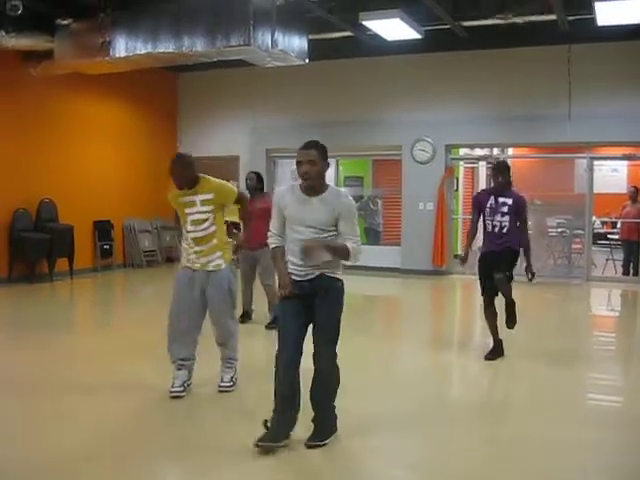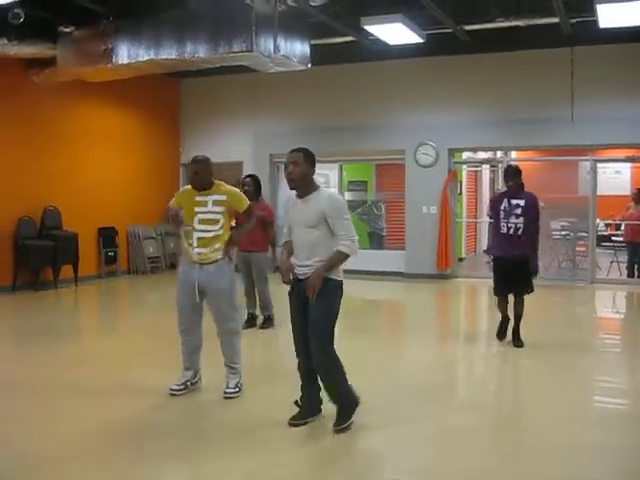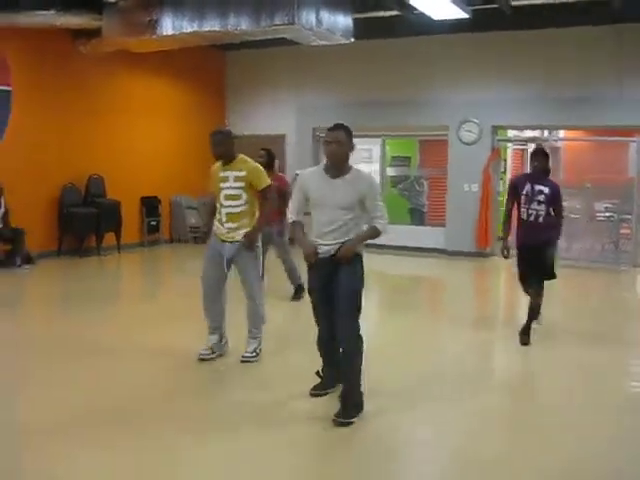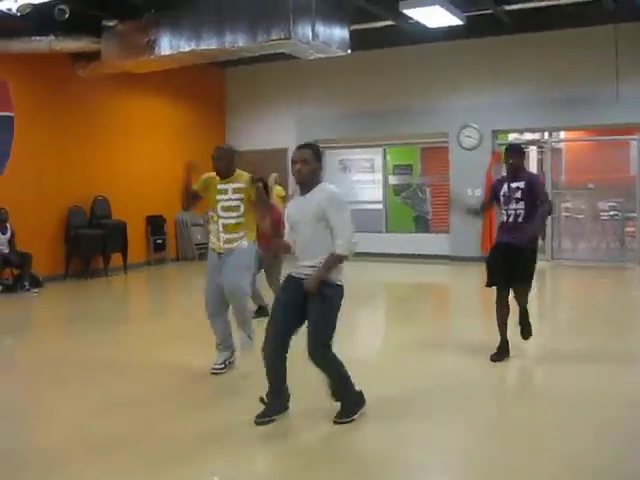
dt=0.7s
person 1, frame 1
left shoulder: (342, 201)
right shoulder: (283, 196)
left elbow: (352, 249)
right elbow: (275, 237)
left wrist: (324, 245)
right wrist: (281, 273)
left hip: (328, 285)
right hip: (293, 284)
left knee: (324, 357)
right knee: (287, 355)
left ankle: (325, 424)
right ankle: (280, 427)
person 1, frame 2
left shoulder: (330, 200)
right shoulder: (290, 203)
left elbow: (349, 243)
left wrist: (320, 272)
right wrist: (286, 259)
left hip: (325, 284)
right hip: (299, 283)
left knee: (321, 349)
right knee: (303, 349)
left ankle: (347, 404)
right ankle: (310, 403)
person 1, frame 3
left shoulder: (365, 182)
right shoulder: (306, 178)
left elbow: (380, 222)
right elbow: (294, 213)
left wrist: (356, 242)
right wrist: (304, 242)
left hip: (348, 260)
right hip: (318, 260)
left knee: (347, 328)
right knee: (325, 327)
left ankle: (352, 400)
right ankle: (332, 375)
person 1, frame 4
left shoulder: (331, 197)
right shoulder: (292, 205)
left elbow: (345, 244)
left wrist: (319, 273)
right wrist: (284, 245)
left hip: (326, 283)
right hip: (295, 280)
left knee: (317, 350)
right knee: (273, 344)
left ankle: (351, 400)
right ankle: (276, 401)
person 2, frame 1
left shoulder: (217, 187)
right shoulder: (174, 195)
left elbow: (245, 202)
left wrist: (242, 234)
right wrist: (187, 245)
left hip: (218, 265)
right hip: (188, 267)
left knee: (224, 319)
right knee: (182, 321)
left ankle: (228, 369)
right ankle: (182, 371)
person 2, frame 2
left shoulder: (230, 193)
right shoulder: (184, 194)
left elbow: (251, 216)
right elbow: (168, 214)
left wrist: (239, 235)
right wrist: (173, 216)
left hip: (218, 265)
right hip: (189, 264)
left knee: (227, 321)
right knee: (188, 322)
left ankle: (233, 374)
right ankle: (190, 373)
person 2, frame 3
left shoulder: (251, 168)
right shoulder: (215, 170)
left elbow: (268, 201)
left wrist: (256, 231)
right wrist: (208, 227)
left hip: (245, 240)
right hip: (218, 239)
left knee: (253, 292)
right knee: (210, 288)
left ankle: (254, 340)
right ankle: (216, 338)
person 2, frame 4
left shoulder: (248, 182)
right shoulder: (207, 180)
left elbow: (266, 208)
right elbow: (188, 204)
right wrist: (187, 179)
left hip: (242, 247)
right hip: (216, 251)
left knee: (235, 290)
right knee: (213, 305)
left ankle: (245, 329)
right ankle: (226, 351)
person 3, frame 1
left shoulder: (517, 200)
right shoulder: (480, 197)
left elbow: (524, 231)
right elbow: (474, 224)
left wrist: (528, 262)
right wrist: (466, 249)
left hip: (509, 248)
right hip: (488, 250)
left knee: (500, 277)
right knee: (487, 299)
left ankle: (510, 303)
right ankle: (497, 344)
person 3, frame 2
left shoulder: (530, 200)
right shoulder: (496, 200)
left elbow: (534, 231)
left wrist: (534, 259)
right wrist: (492, 251)
left hip: (522, 256)
right hip: (500, 255)
left knee: (519, 295)
right knee: (501, 294)
left ankle: (516, 331)
right ankle: (504, 320)
person 3, frame 3
left shoulder: (553, 188)
right shoulder: (517, 182)
left elbow: (558, 219)
right elbow: (508, 212)
left wrist: (554, 245)
right wrist: (505, 239)
left hip: (544, 242)
right hip: (523, 241)
left knee: (537, 285)
right knee: (527, 285)
left ankle: (527, 328)
right ankle: (535, 306)
person 3, frame 4
left shoulder: (533, 181)
right shoulder: (498, 184)
left elbow: (546, 206)
right elbow: (483, 210)
left wrist: (535, 230)
right wrist: (466, 210)
left hip: (525, 242)
right hip: (503, 243)
left knee: (519, 289)
right knee: (501, 292)
left ankle: (523, 312)
right ankle: (503, 344)
person 4, frame 1
left shoulder: (268, 201)
left hip: (264, 249)
right hip: (246, 249)
left knee: (268, 284)
right knee: (246, 283)
left ankle: (275, 316)
right ankle: (246, 311)
person 4, frame 2
left shoulder: (265, 208)
left elbow: (271, 233)
left wrist: (274, 255)
left hip: (259, 253)
right hip: (241, 252)
left knee: (261, 287)
right knee: (248, 287)
left ankle: (268, 316)
right ankle: (251, 315)
person 4, frame 3
left shoulder: (280, 179)
left elbow: (287, 202)
left wrist: (282, 222)
left hip: (276, 225)
left knee: (285, 256)
left ankle: (298, 286)
person 4, frame 4
left shoulder: (274, 211)
left elbow: (279, 234)
left hip: (272, 251)
right hip: (258, 249)
left knee: (273, 282)
right ankle: (262, 306)
